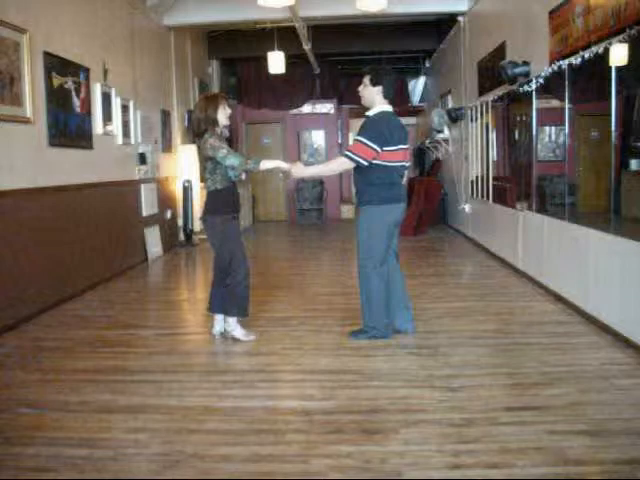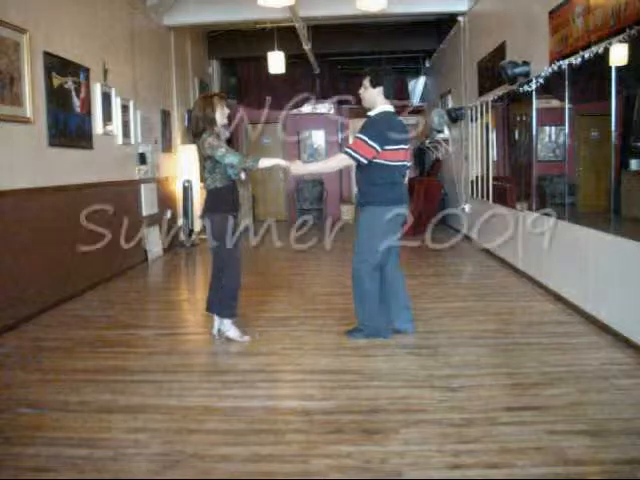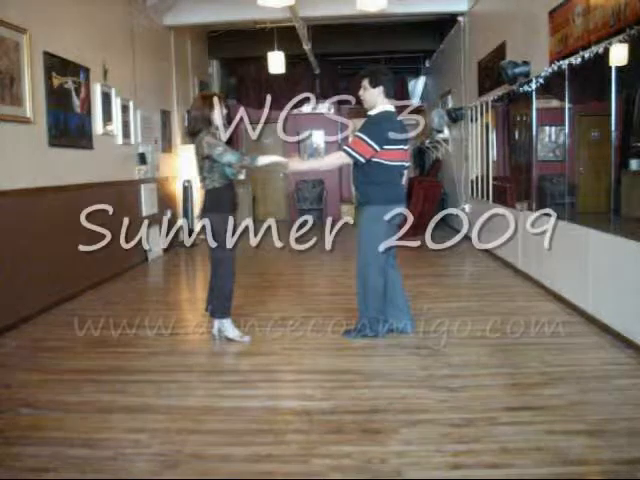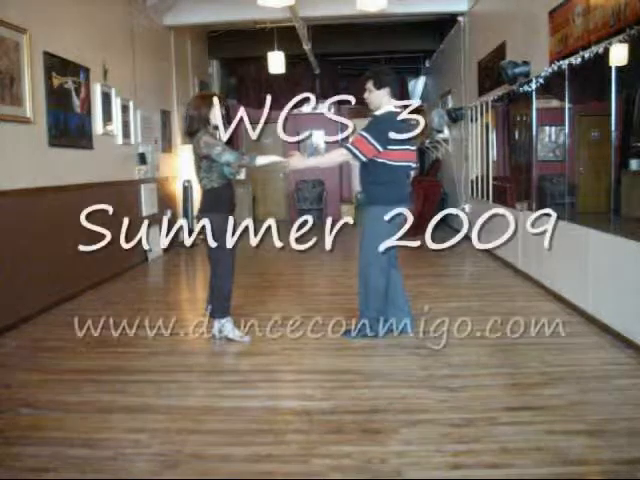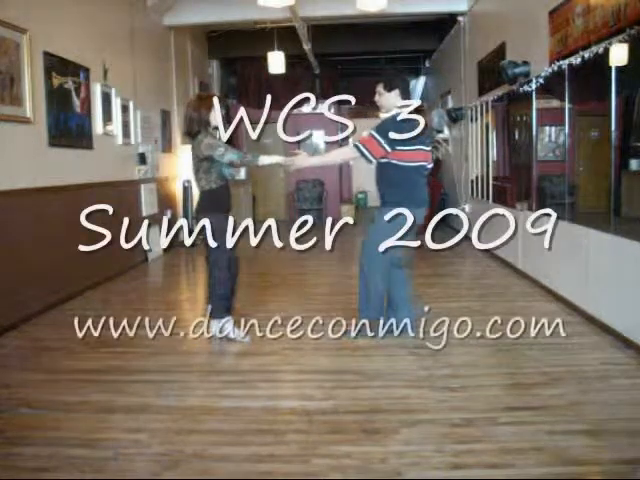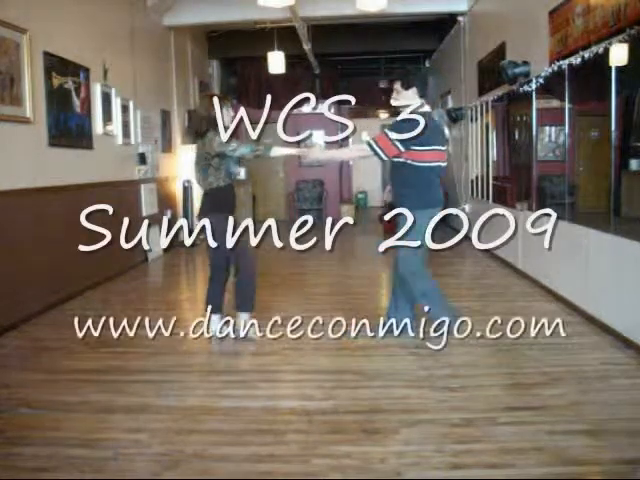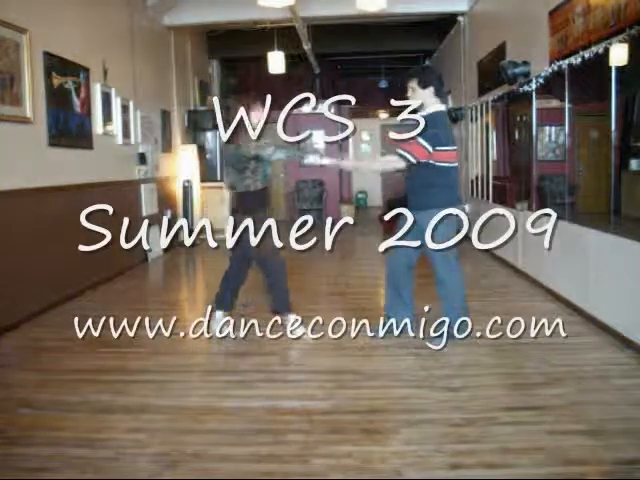
dt=0.3s
person 1, frame 1
left shoulder: (375, 124)
right shoulder: (396, 124)
left elbow: (347, 161)
left wrist: (305, 171)
left hip: (376, 205)
right hip: (394, 203)
left knee: (370, 264)
right knee: (388, 261)
left ankle: (377, 325)
right ankle: (400, 320)
person 1, frame 2
left shoulder: (377, 123)
right shoulder: (398, 124)
left elbow: (347, 159)
left wrist: (304, 168)
left hip: (378, 207)
right hip: (395, 204)
left knee: (365, 264)
right knee: (388, 262)
left ankle: (372, 324)
right ankle: (399, 320)
person 1, frame 3
left shoulder: (377, 123)
right shoulder: (397, 124)
left elbow: (344, 157)
left wrist: (302, 165)
left hip: (377, 205)
right hip: (391, 203)
left knee: (370, 264)
right knee: (386, 262)
left ankle: (370, 324)
right ankle: (399, 320)
person 1, frame 4
left shoulder: (383, 123)
right shoulder: (404, 124)
left elbow: (345, 154)
left wrist: (303, 162)
left hip: (383, 205)
right hip: (397, 203)
left knee: (372, 262)
right knee: (387, 261)
left ankle: (370, 323)
right ankle: (398, 319)
person 1, frame 5
left shoulder: (393, 125)
right shoulder: (417, 125)
left elbow: (352, 152)
right elbow: (425, 166)
left wrist: (309, 161)
left hip: (398, 206)
right hip: (413, 204)
left knee: (373, 259)
right knee: (394, 262)
left ankle: (371, 320)
right ankle: (400, 319)
person 1, frame 6
left shoulder: (409, 124)
right shoulder: (433, 122)
left elbow: (366, 150)
left wrist: (324, 154)
right wrist: (397, 184)
left hip: (417, 207)
right hip: (417, 205)
left knee: (411, 264)
right knee: (404, 261)
left ankle: (445, 318)
right ankle: (400, 318)
person 1, frame 7
left shoulder: (430, 124)
right shoulder: (433, 121)
left elbow: (399, 160)
left wrist: (358, 165)
right wrist: (391, 162)
left hip: (436, 209)
right hip: (418, 207)
left knee: (444, 264)
right knee: (398, 260)
left ankle: (456, 325)
right ankle: (399, 318)
person 2, frame 1
left shoulder: (216, 138)
right shoulder: (210, 140)
left elbow: (233, 168)
right elbow: (241, 163)
right wrist: (277, 163)
left hip: (223, 212)
right hip: (219, 214)
left knee: (224, 267)
right knee: (238, 266)
left ankle: (219, 322)
right ankle: (231, 322)
person 2, frame 2
left shoulder: (215, 138)
right shoulder: (209, 140)
left elbow: (232, 167)
right elbow: (239, 161)
right wrist: (277, 161)
left hip: (224, 210)
right hip: (218, 212)
left knee: (223, 266)
right knee: (229, 266)
left ankle: (219, 322)
right ankle: (225, 323)
person 2, frame 3
left shoulder: (212, 138)
right shoulder: (207, 139)
left elbow: (232, 164)
right elbow: (238, 159)
right wrist: (275, 158)
left hip: (222, 210)
right hip: (217, 211)
left knee: (222, 265)
right knee: (224, 266)
left ankle: (219, 322)
right ankle: (224, 323)
person 2, frame 4
left shoulder: (210, 138)
right shoulder: (204, 139)
left elbow: (229, 167)
right elbow: (237, 158)
right wrist: (274, 158)
left hip: (221, 209)
right hip: (215, 211)
left knee: (223, 265)
right knee: (223, 265)
left ankle: (219, 321)
right ankle: (222, 323)
person 2, frame 5
left shoulder: (207, 139)
right shoulder: (205, 140)
left elbow: (228, 165)
right elbow: (239, 157)
right wrist: (278, 159)
left hip: (217, 210)
right hip: (212, 211)
left knee: (229, 264)
right knee: (221, 266)
left ankle: (220, 320)
right ankle: (221, 323)
person 2, frame 6
left shoulder: (206, 140)
right shoulder: (215, 140)
right elbow: (252, 150)
right wrist: (296, 150)
left hip: (215, 209)
right hip: (219, 211)
left knee: (220, 266)
right knee: (245, 262)
left ankle: (215, 321)
right ankle: (244, 319)
person 2, frame 7
left shoulder: (236, 143)
right shoulder: (250, 143)
right elbow: (287, 154)
left hip: (245, 210)
right hip: (253, 213)
left knee: (238, 266)
right knee: (274, 266)
left ankle: (219, 317)
right ankle: (288, 320)
